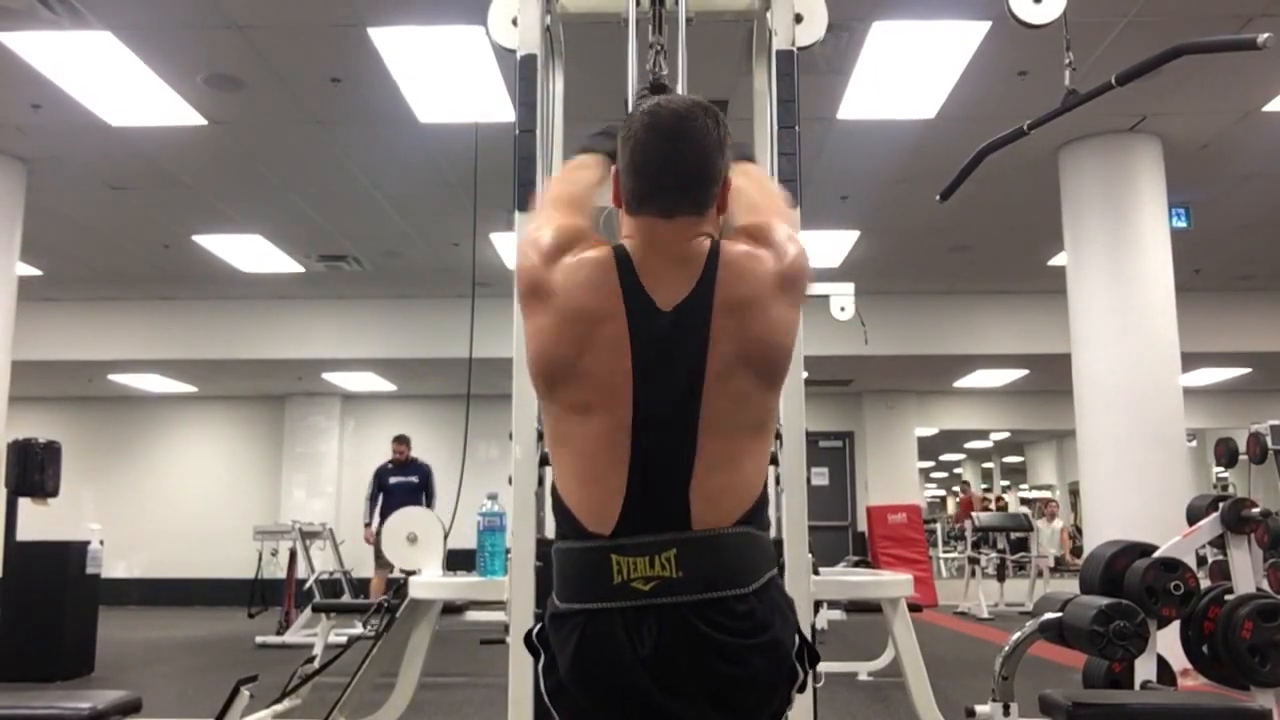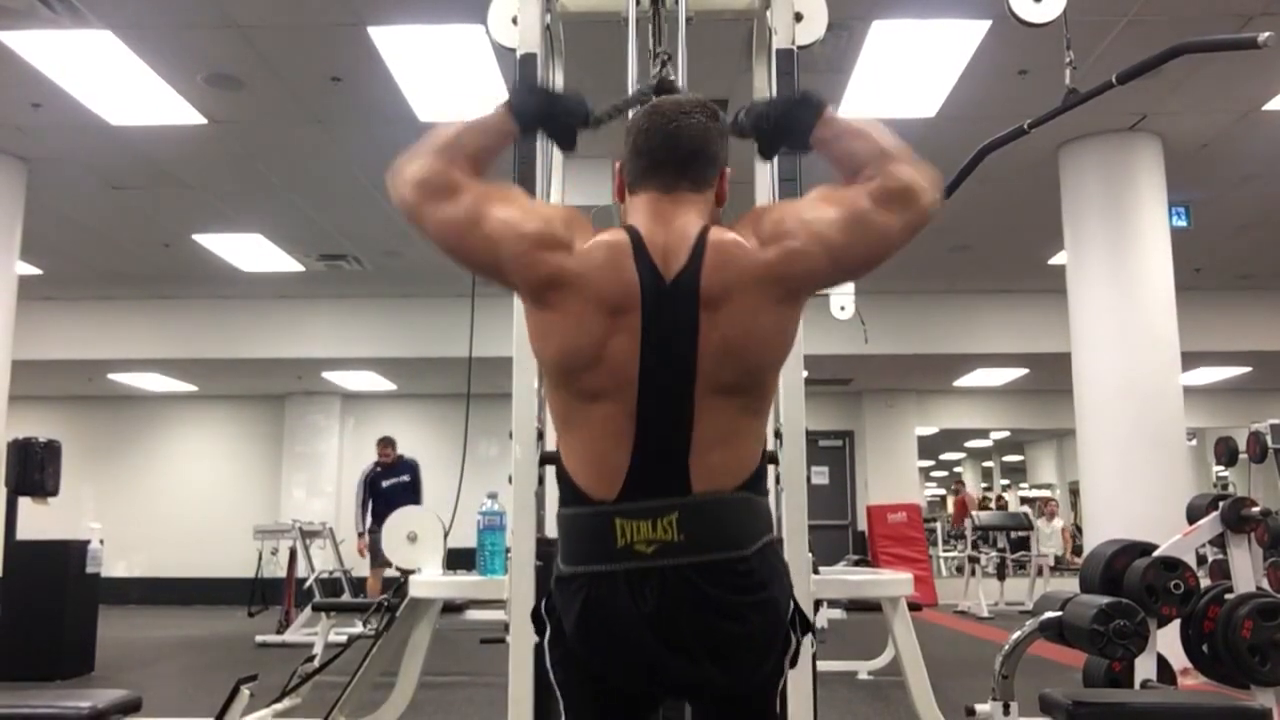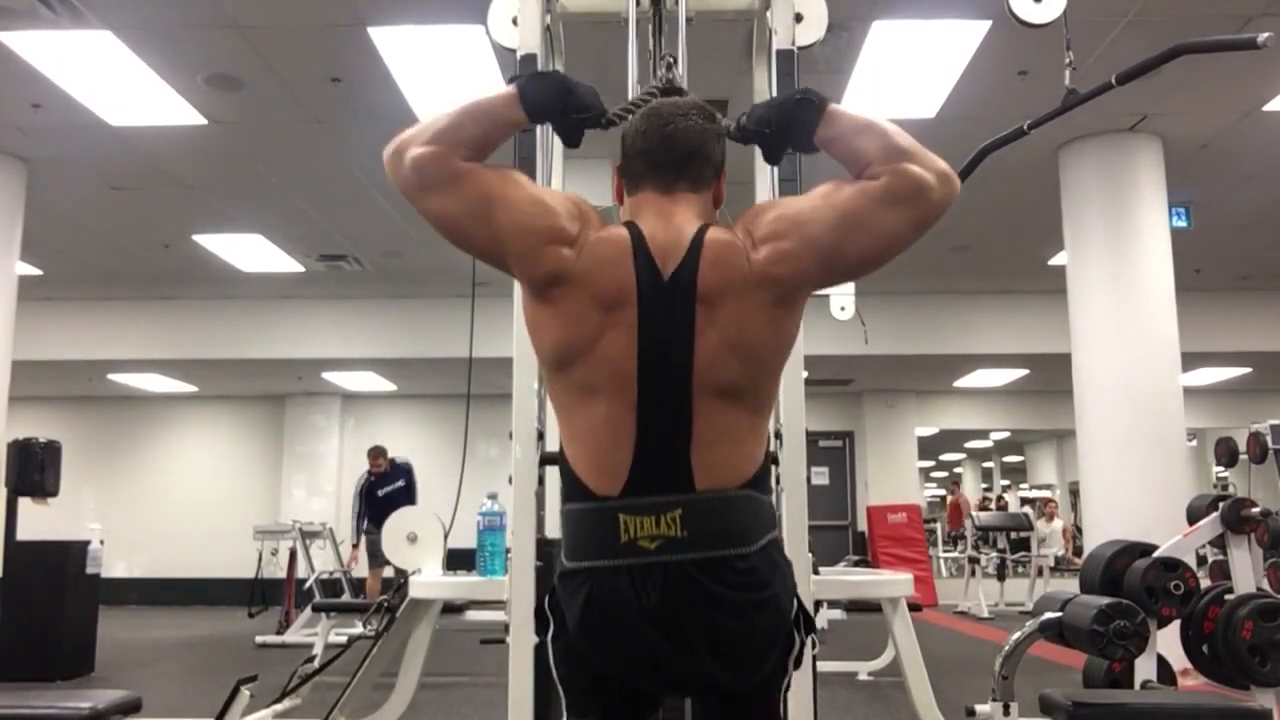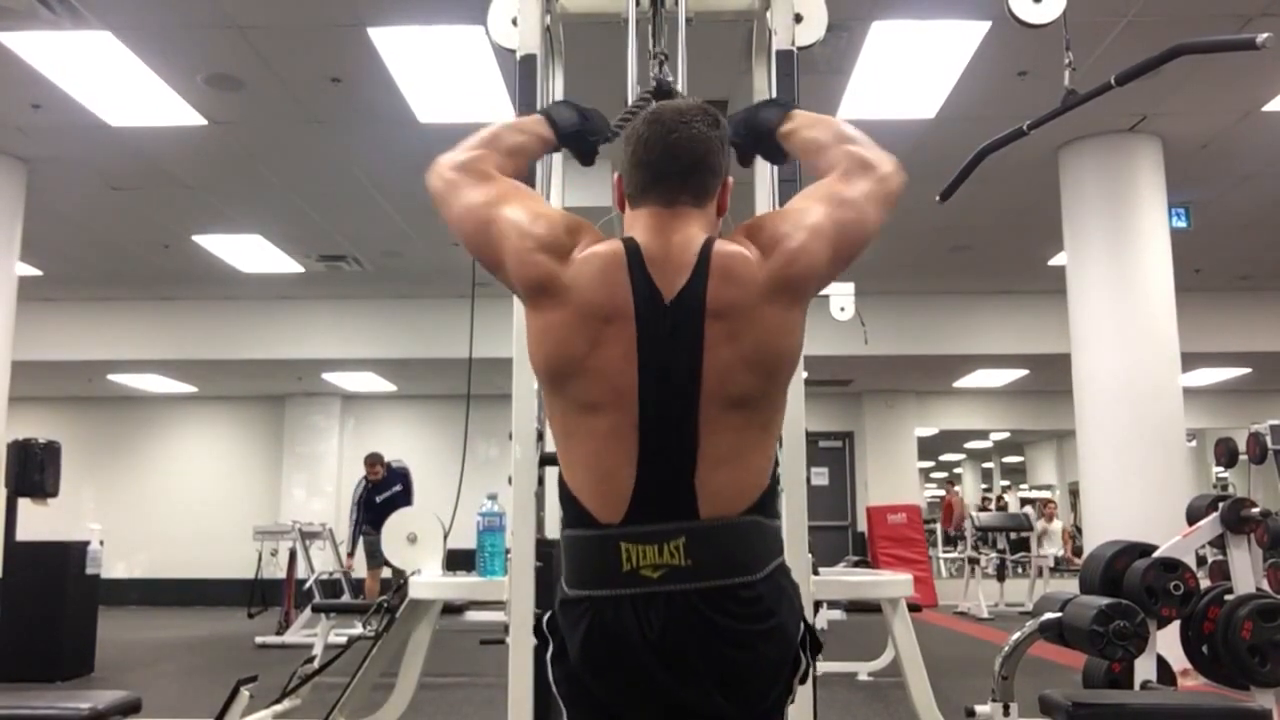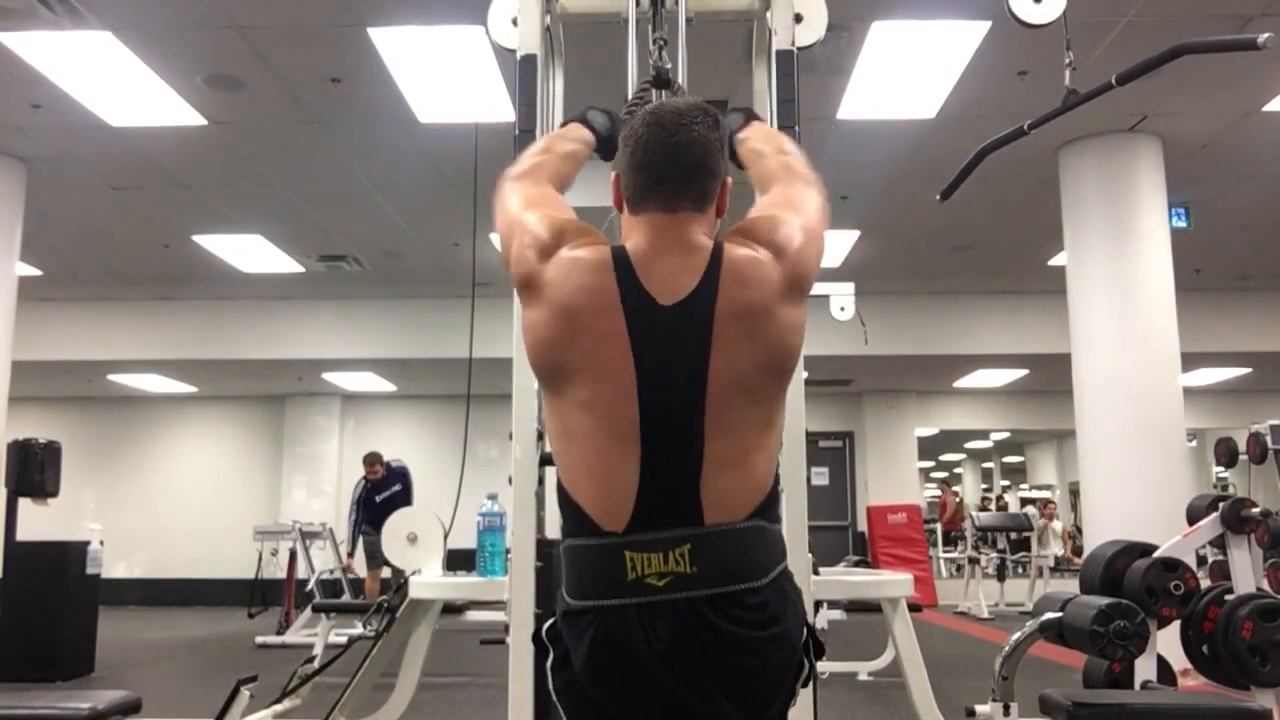
dt=0.2s
person 1, frame 1
left shoulder: (554, 275)
right shoulder: (769, 272)
left elbow: (559, 208)
right elbow: (762, 207)
left wrist: (594, 152)
right wrist: (740, 159)
left hip: (596, 632)
right hip: (739, 625)
person 1, frame 2
left shoulder: (560, 261)
right shoulder: (771, 258)
left elbow: (418, 181)
right elbow: (908, 188)
left wrist: (523, 112)
right wrist: (809, 118)
left hip: (598, 597)
right hip: (736, 589)
person 1, frame 3
left shoulder: (562, 256)
right shoulder: (769, 259)
left elbow: (413, 161)
right elbow: (927, 181)
left wrist: (532, 98)
right wrist: (811, 115)
left hip: (603, 594)
right hip: (740, 587)
person 1, frame 4
left shoulder: (556, 270)
right shoulder: (775, 270)
left elbow: (457, 173)
right elbow: (872, 171)
left wrist: (555, 123)
right wrist: (777, 122)
left hip: (605, 622)
right hip: (744, 617)
person 1, frame 5
left shoulder: (554, 272)
right shoulder: (771, 268)
left elbow: (525, 181)
right elbow: (795, 179)
left wrist: (587, 128)
right wrist: (743, 125)
left hip: (604, 629)
right hip: (747, 624)
